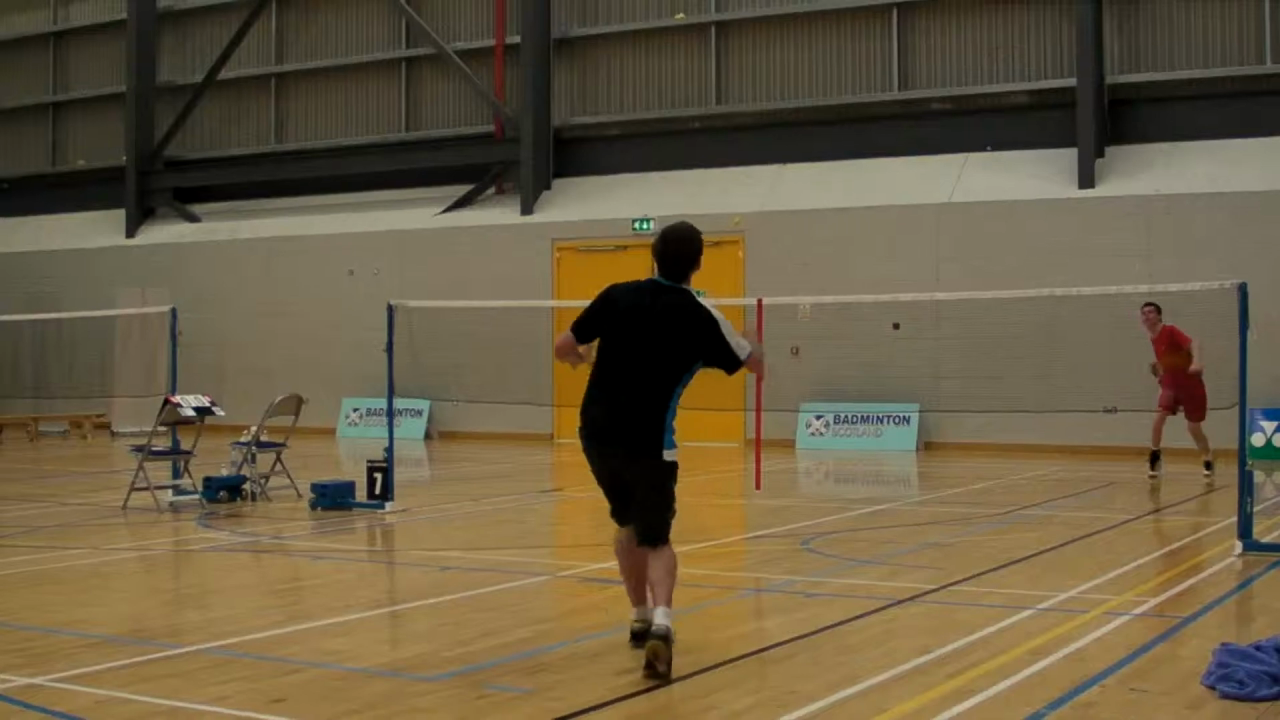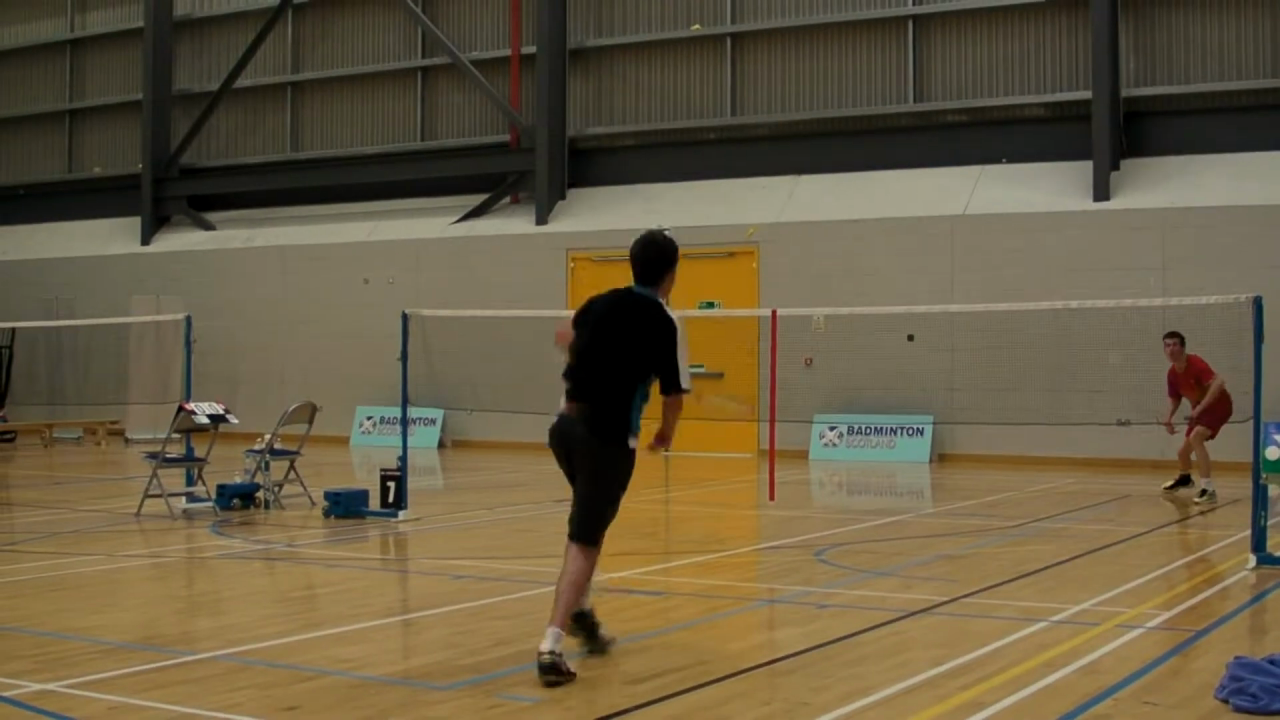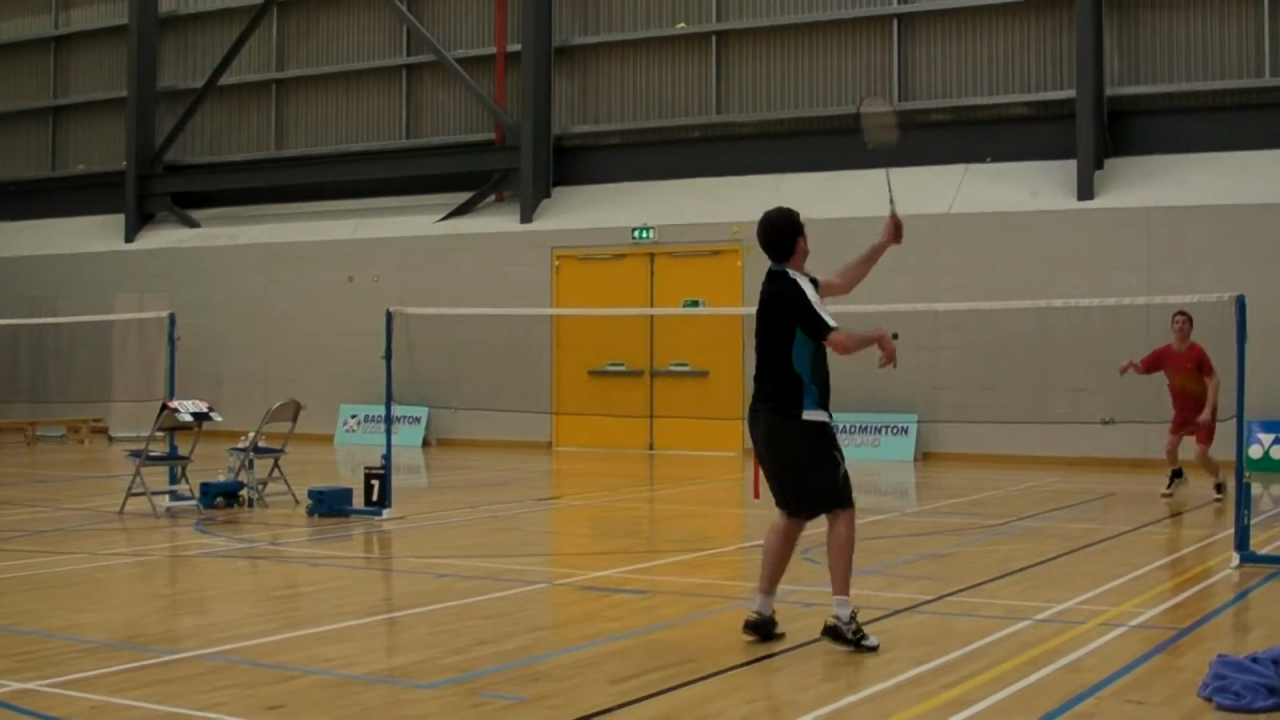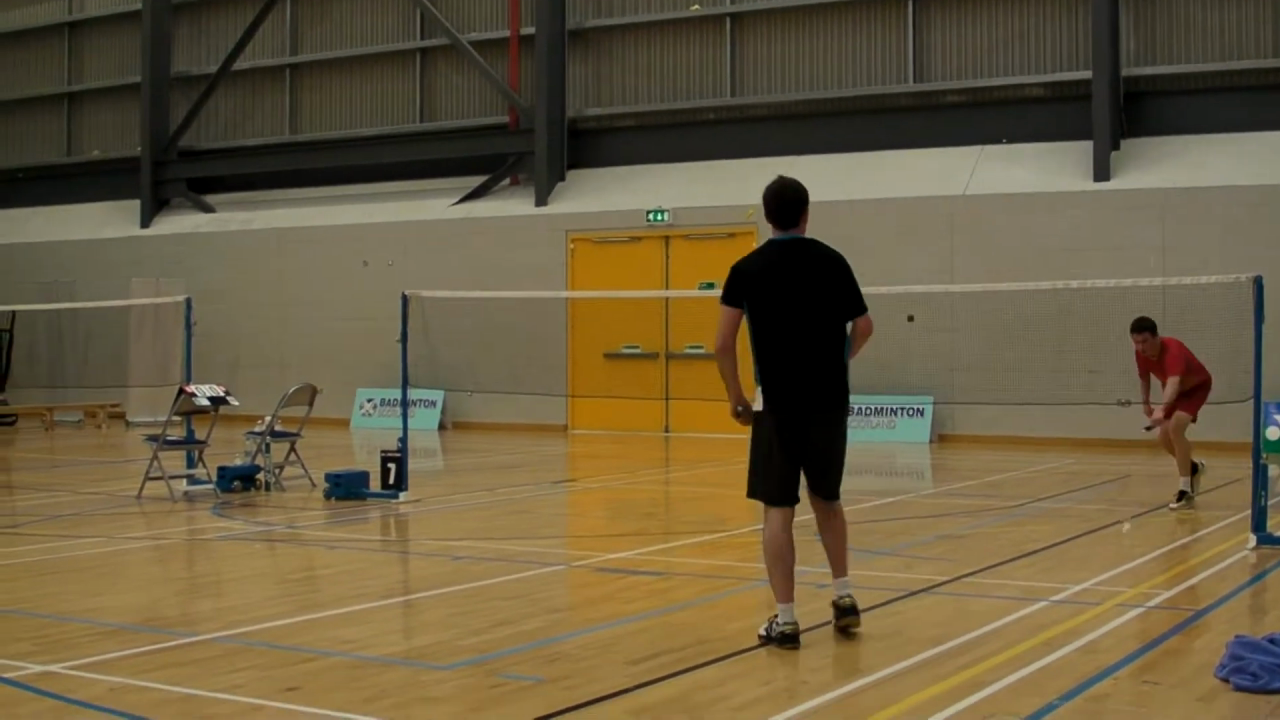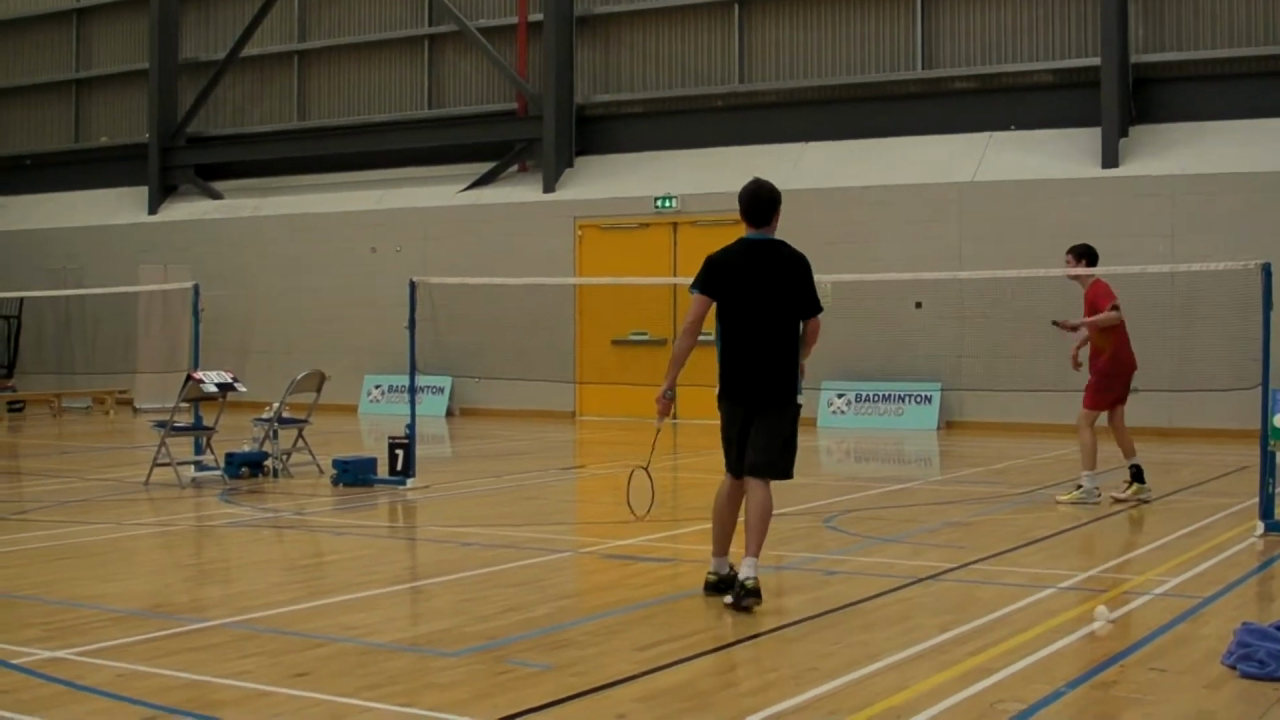
dt=1s
person 1, frame 1
left shoulder: (617, 297)
right shoulder: (701, 318)
left elbow: (562, 349)
right elbow: (752, 363)
left wrist: (578, 356)
right wrist: (753, 348)
left hip: (597, 436)
right hip: (650, 446)
left knee: (627, 527)
right knee: (657, 544)
left ankle: (640, 622)
right ankle: (660, 627)
person 1, frame 2
left shoulder: (601, 303)
right shoulder: (664, 324)
left elbow: (564, 344)
right elbow: (675, 397)
right wrist: (665, 432)
left hip: (567, 429)
right hip: (609, 441)
left knee: (585, 534)
right knee: (584, 545)
left ankle: (580, 611)
right ankle: (552, 647)
person 1, frame 3
left shoulder: (780, 282)
right shoulder: (791, 288)
left elbow: (836, 287)
right elbow: (837, 341)
left wrist: (882, 244)
right wrist: (879, 335)
left hip: (767, 417)
right hip: (797, 418)
left knee: (792, 514)
right knee: (841, 510)
left ankle: (761, 612)
right ankle: (842, 616)
person 1, frame 4
left shoulder: (748, 268)
right shoulder: (832, 261)
left elbow: (724, 344)
right elbow: (864, 327)
left wrist: (735, 396)
left hip: (776, 405)
right hip: (829, 401)
left knee: (778, 508)
right knee: (826, 499)
left ankle: (784, 619)
right ankle: (842, 595)
person 1, frame 5
left shoulder: (719, 261)
right shoulder: (795, 262)
left elbow: (691, 326)
right elbow: (812, 329)
left wrist: (670, 383)
left hip: (734, 388)
right hip: (779, 391)
left knee: (735, 476)
right knee: (760, 482)
left ankle: (720, 570)
right ankle: (748, 575)
person 2, frame 1
left shoulder: (1171, 331)
right shoulder: (1154, 339)
left elbow: (1193, 344)
left wrist: (1196, 363)
right wrist: (1156, 365)
left hip: (1190, 383)
right hip: (1171, 383)
left knee: (1194, 429)
right knee: (1158, 421)
left ankle: (1207, 459)
right ankle: (1155, 457)
person 2, frame 2
left shoulder: (1196, 364)
right shoulder: (1172, 373)
left elbow: (1218, 384)
right elbow: (1175, 398)
left wrist: (1198, 409)
right wrist: (1168, 417)
left hip: (1219, 407)
right hip: (1200, 412)
left knee: (1196, 438)
right knee: (1183, 451)
left ankle: (1208, 489)
right ankle: (1184, 478)
person 2, frame 3
left shoulder: (1198, 352)
right shoulder: (1163, 352)
left elbow: (1214, 381)
right elbow: (1141, 369)
left wrist: (1208, 410)
right wrist: (1131, 364)
left hip: (1201, 408)
right hip: (1181, 407)
left knee: (1200, 455)
right knee: (1170, 447)
left ankle: (1219, 482)
right ankle: (1177, 476)
person 2, frame 4
left shoulder: (1173, 350)
right shoulder: (1141, 352)
left elbow: (1173, 382)
right elbow: (1144, 376)
left wrist: (1161, 410)
right wrist: (1145, 403)
left hip: (1197, 386)
right hip: (1175, 391)
left knee: (1175, 428)
right knee: (1164, 438)
left ankle: (1186, 490)
right ankle: (1193, 468)
person 2, frame 5
left shoulder: (1097, 290)
right shoulder: (1093, 291)
left elbow: (1115, 317)
left wrist: (1081, 322)
right wrist: (1078, 347)
left hip: (1110, 365)
right hip: (1119, 364)
left knee: (1085, 422)
right knee: (1117, 424)
left ankle: (1088, 487)
right ankle: (1137, 483)
